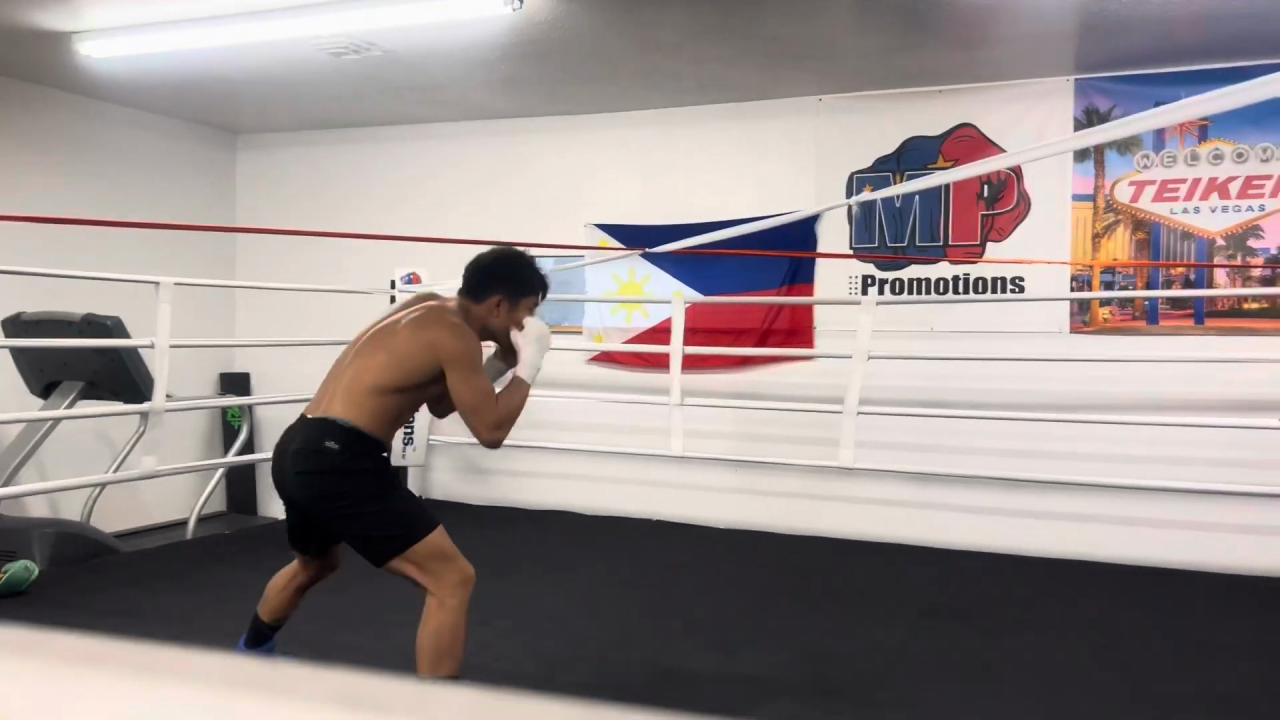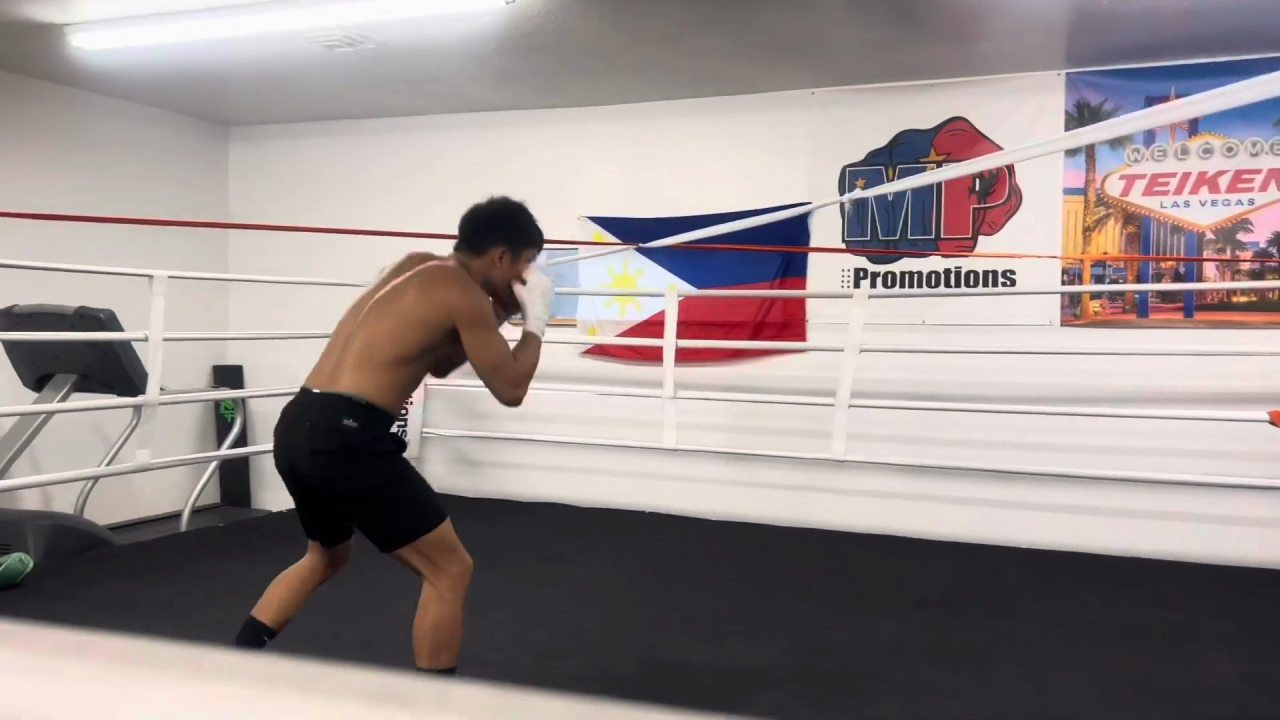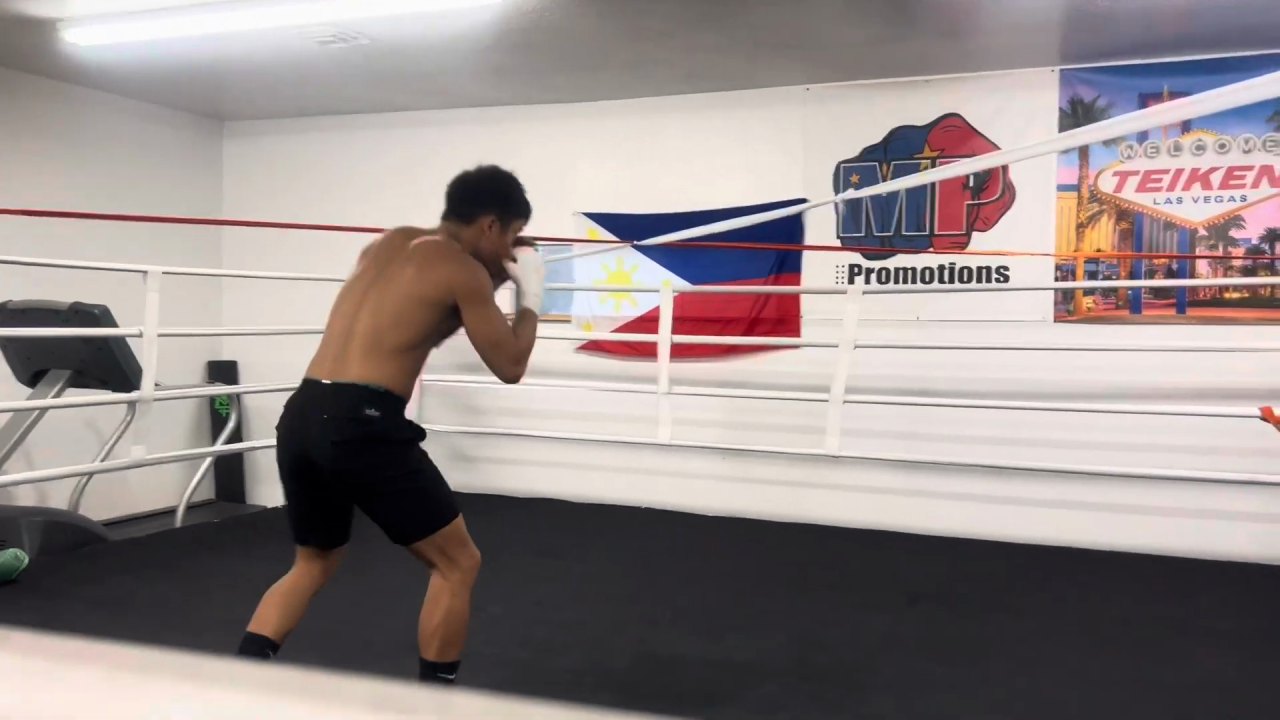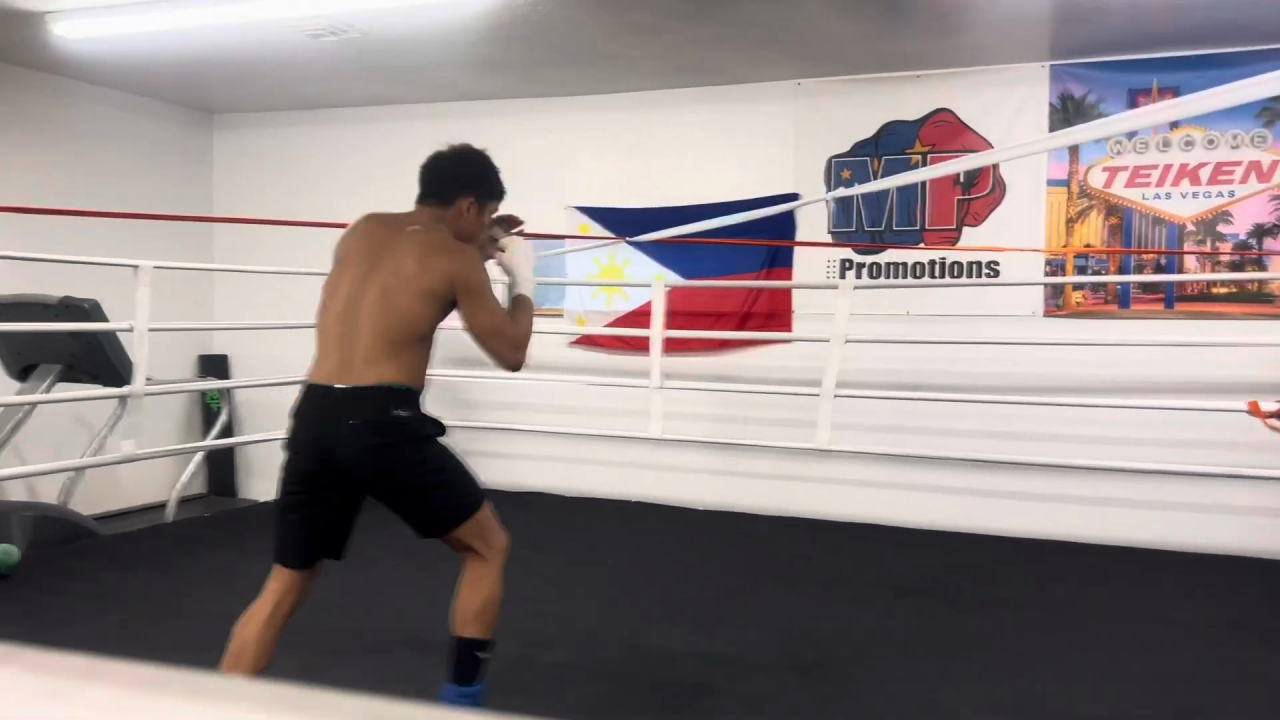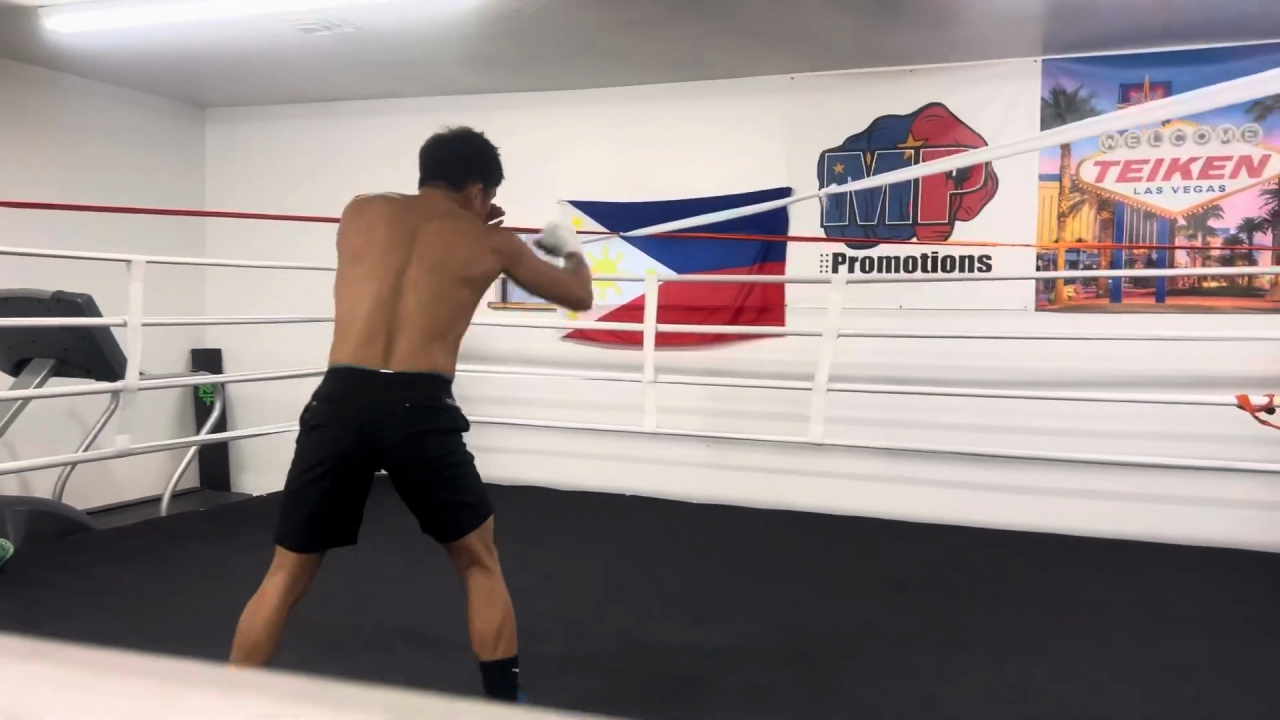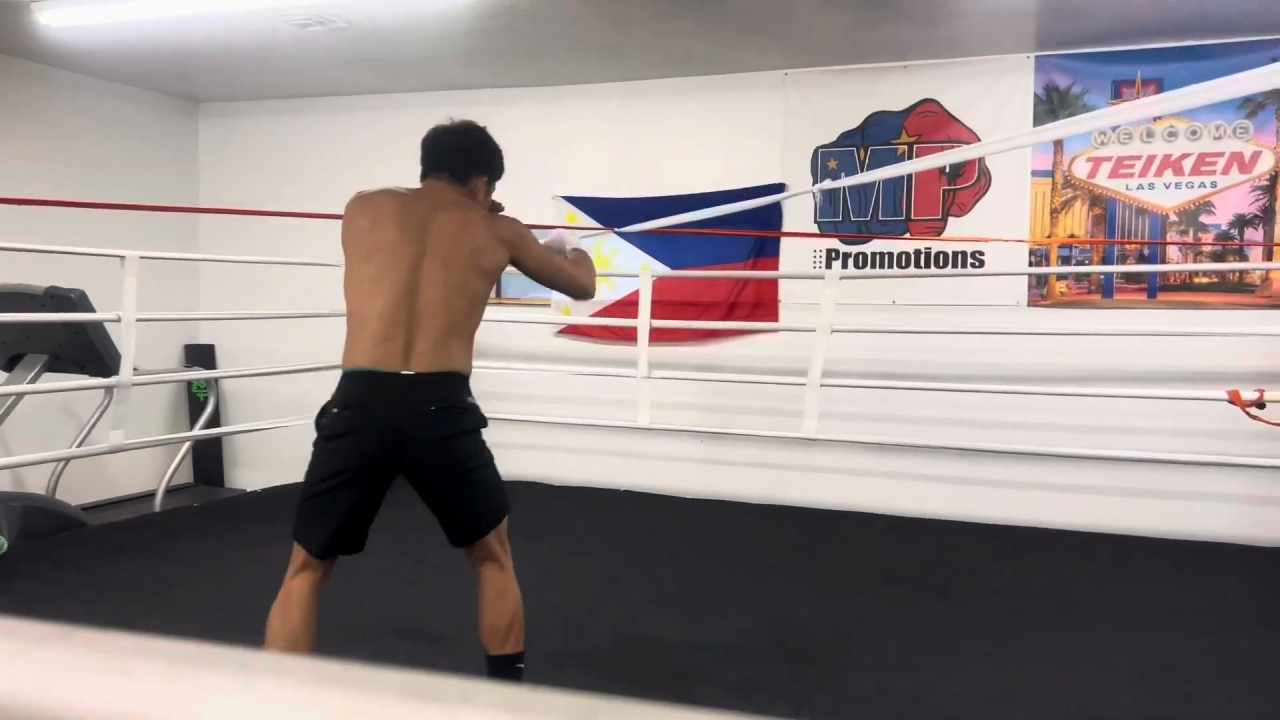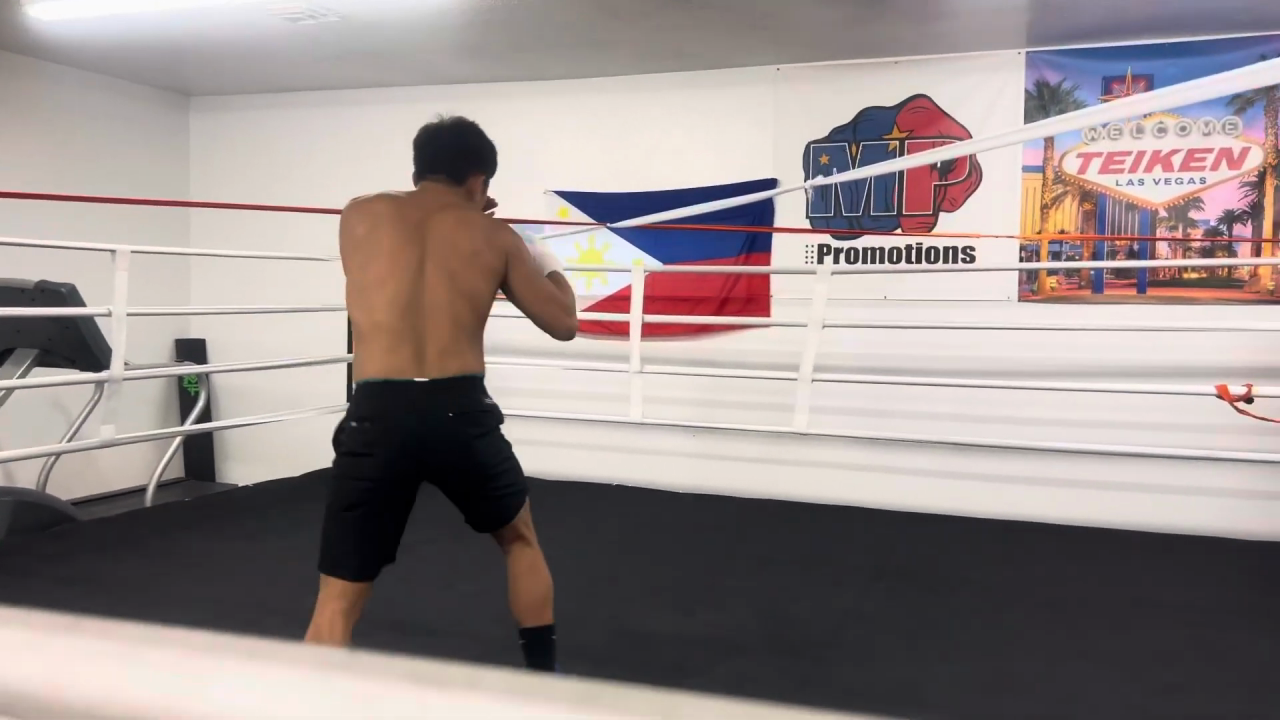
dt=0.1s
person 1, frame 1
left shoulder: (429, 312)
right shoulder: (454, 336)
left elbow: (440, 405)
right elbow: (489, 431)
left wrist: (503, 363)
right wrist: (529, 365)
left hip: (295, 452)
right hip: (336, 459)
left knee: (313, 562)
right knee: (452, 582)
left ankle: (247, 658)
person 1, frame 2
left shoulder: (417, 266)
right shoulder: (463, 294)
right elbow: (509, 390)
left wrist: (501, 313)
right wrist: (536, 319)
left hip: (299, 425)
right hip: (348, 439)
left knee: (326, 557)
right knee: (449, 572)
person 1, frame 3
left shoulder: (389, 243)
right shoulder: (462, 269)
right elbow: (510, 367)
right wrist: (530, 291)
left hip: (302, 417)
right hip: (363, 425)
left knee: (314, 564)
right knee: (458, 562)
person 1, frame 4
left shoulder: (363, 230)
right shoulder: (455, 257)
right elbow: (511, 356)
right wrist: (522, 281)
left hip: (317, 418)
right hip: (386, 425)
left knee: (286, 585)
right knee: (488, 550)
right ankle: (461, 699)
person 1, frame 5
left shoulder: (360, 210)
right shoulder: (488, 242)
right elbow: (577, 296)
right wrist: (569, 247)
left hip: (340, 404)
right hip: (421, 412)
left knee: (289, 569)
right knee: (480, 566)
right ankle: (505, 711)
person 1, frame 6
left shoulder: (364, 208)
right shoulder: (496, 232)
right elbow: (582, 285)
right wrist: (568, 246)
left hip: (359, 408)
right hip: (441, 413)
left knee: (305, 574)
right knee: (493, 562)
person 1, frame 7
left shoulder: (359, 215)
right shoulder: (496, 236)
right elbow: (563, 323)
right wrist: (546, 271)
left hip: (380, 419)
right hip: (462, 417)
left knee: (340, 600)
right knee: (519, 538)
